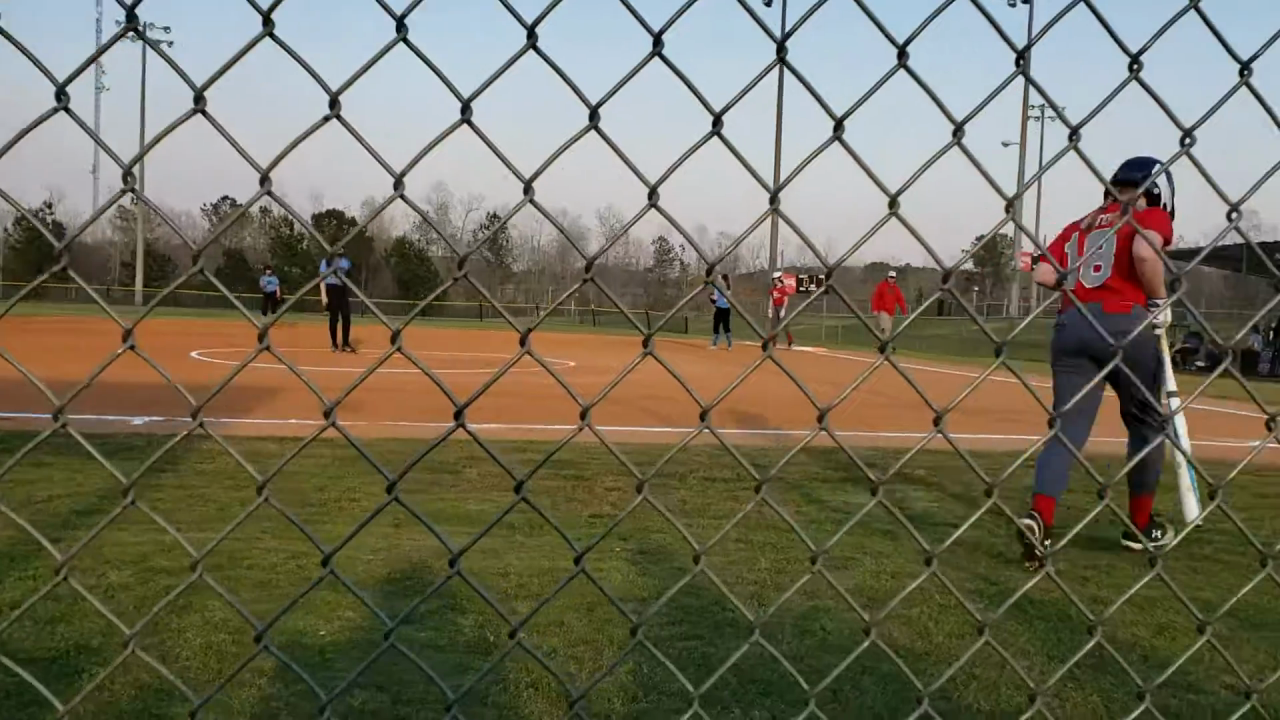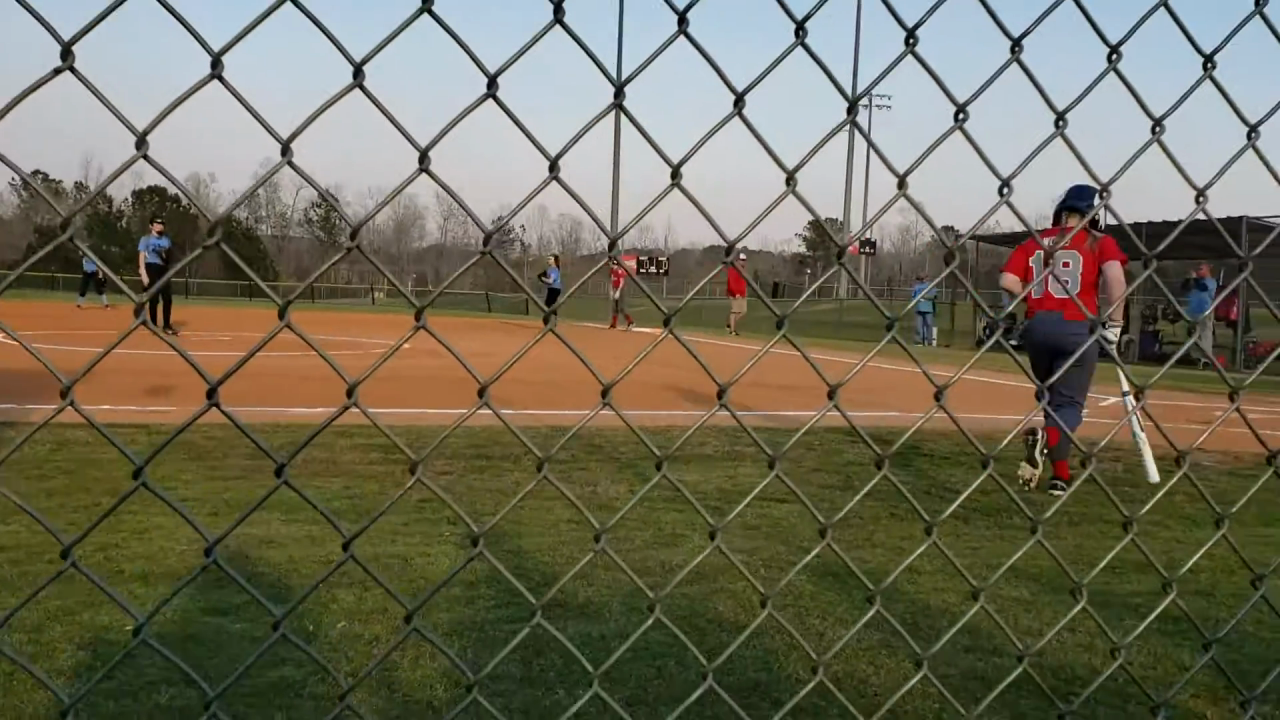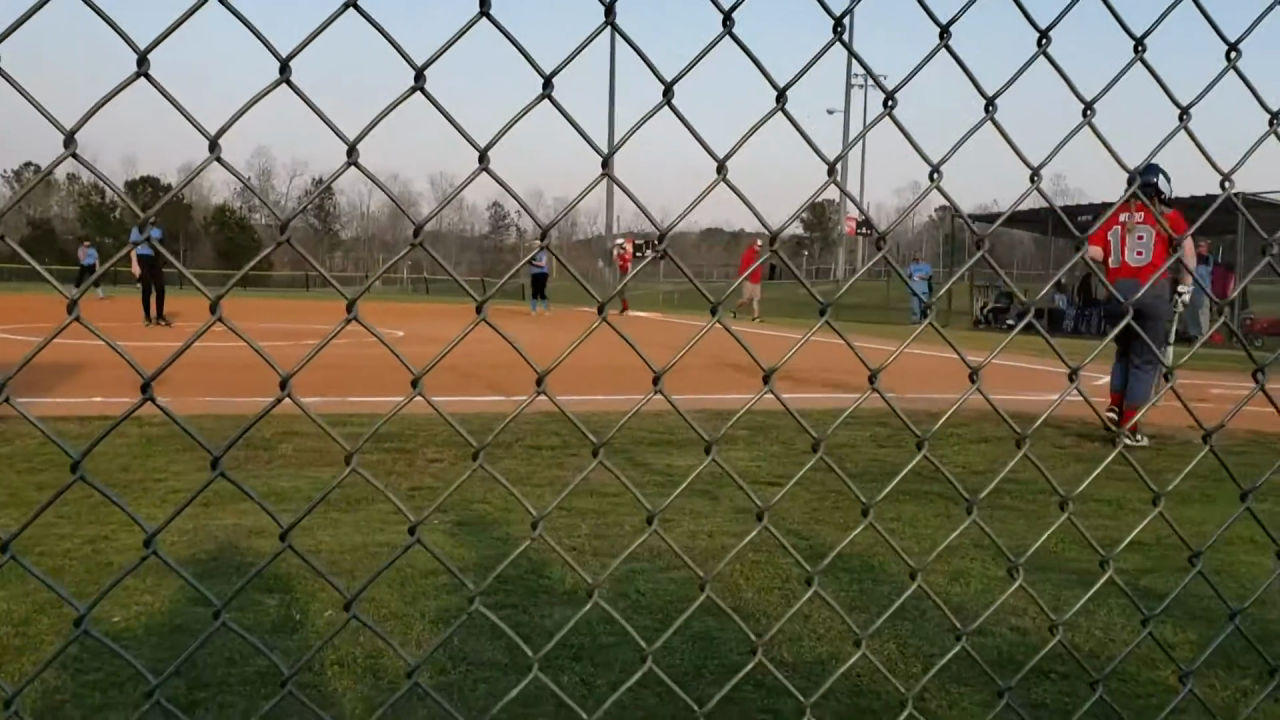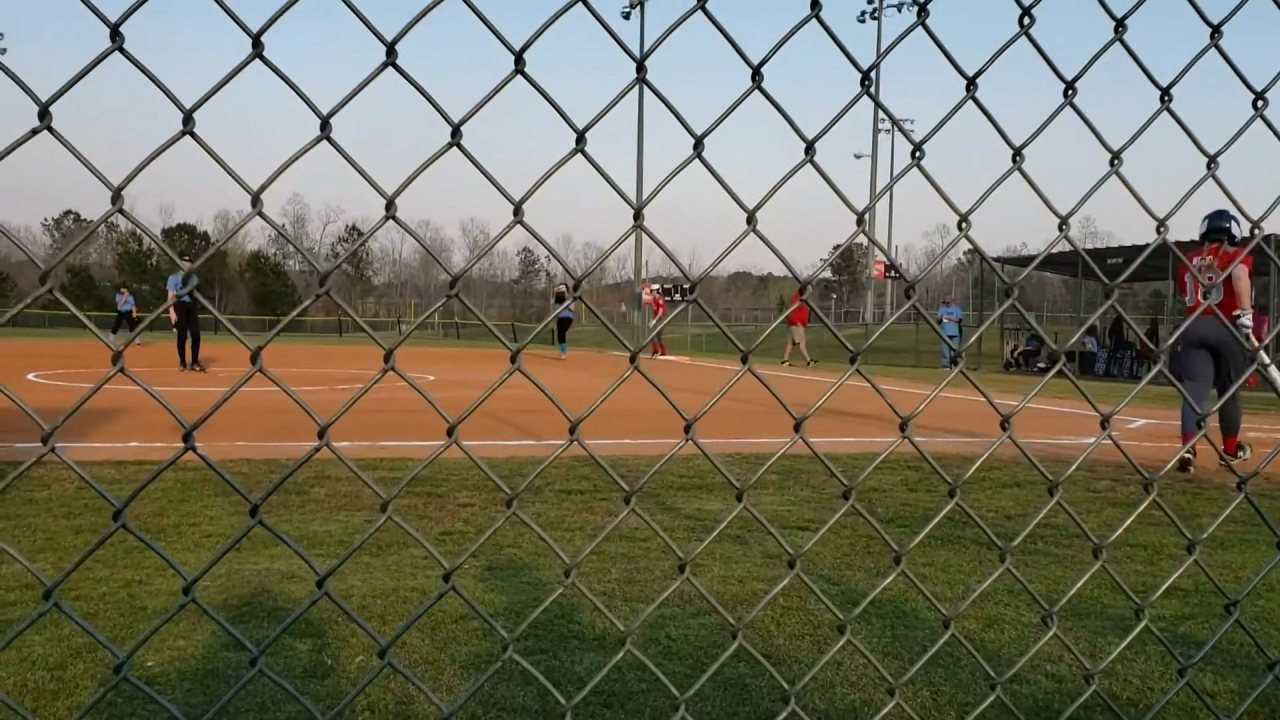
dt=0.5s
person 1, frame 1
left shoulder: (1080, 225)
right shoulder: (1152, 217)
left elbow: (1042, 275)
right elbow: (1145, 251)
right wrist: (1159, 302)
left hip: (1070, 327)
right hip: (1125, 328)
left knee: (1069, 428)
right knee: (1149, 425)
left ankle: (1039, 517)
right ankle: (1143, 526)
person 1, frame 2
left shoulder: (1033, 242)
right shoulder: (1102, 243)
left elbow: (1007, 281)
right elbow: (1115, 278)
right wrist: (1114, 324)
left hip: (1036, 327)
right hip: (1077, 330)
left knee: (1053, 401)
right knee: (1069, 407)
left ankle: (1061, 477)
right ankle: (1041, 440)
person 1, frame 3
left shoulder: (1113, 217)
right shoulder: (1169, 216)
left elbow: (1092, 252)
right elbow: (1188, 248)
right wrist: (1185, 284)
left hip: (1117, 292)
right hip: (1153, 294)
left knee: (1125, 355)
right knee: (1146, 363)
left ankle: (1115, 407)
right ankle: (1130, 428)
person 1, frame 4
left shoulder: (1189, 260)
right shoulder: (1236, 255)
right elbow: (1240, 275)
right wrist: (1245, 312)
left hip: (1193, 329)
right hip: (1226, 329)
left knee: (1193, 392)
right knee: (1228, 391)
left ankle: (1187, 448)
right ankle: (1231, 448)
